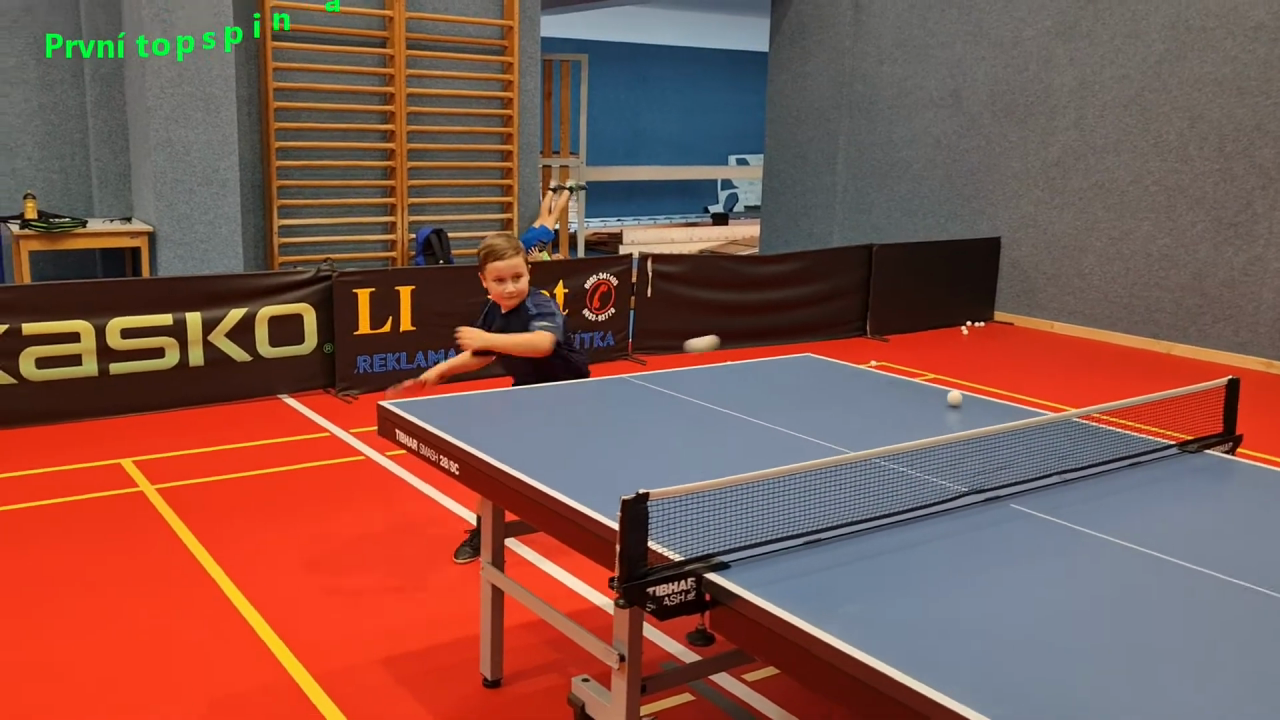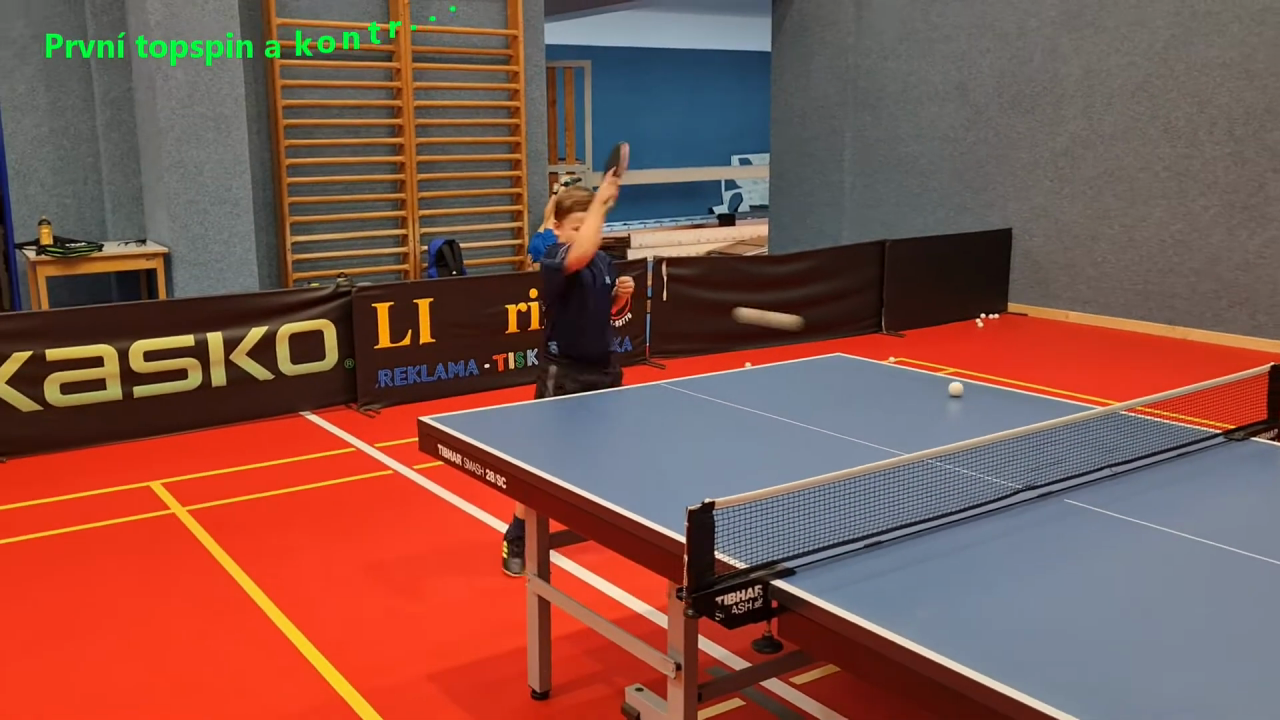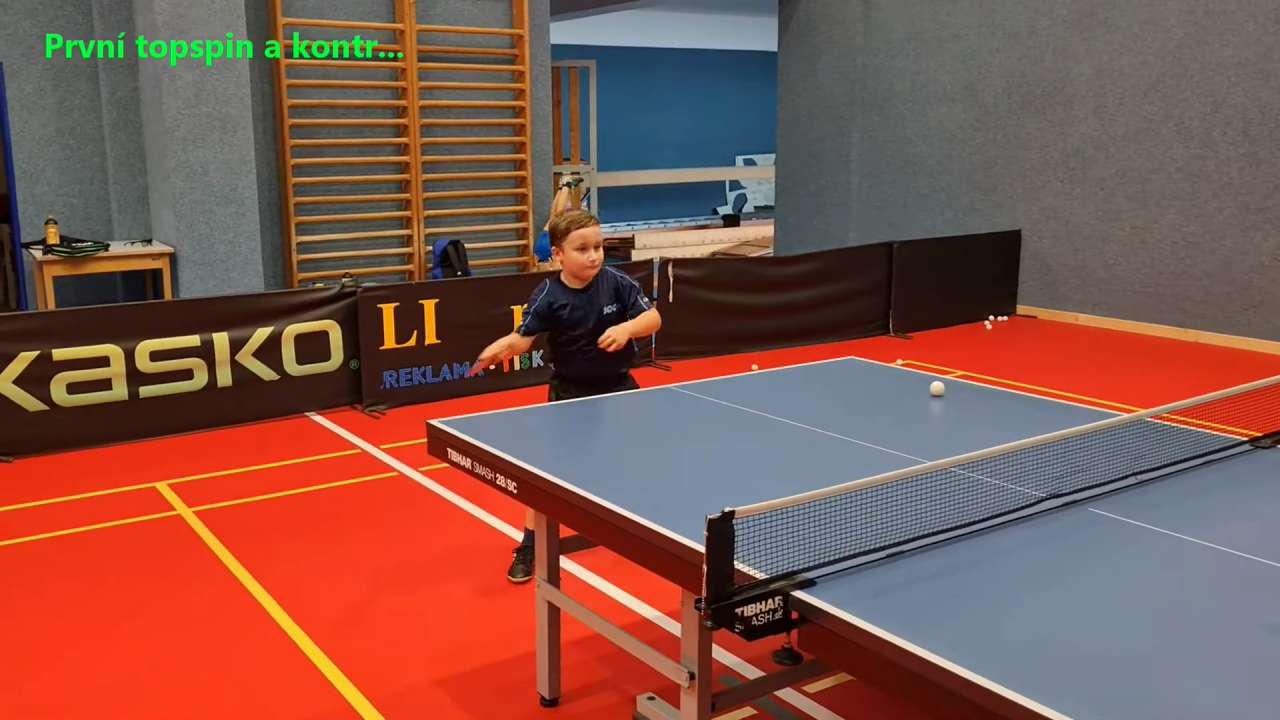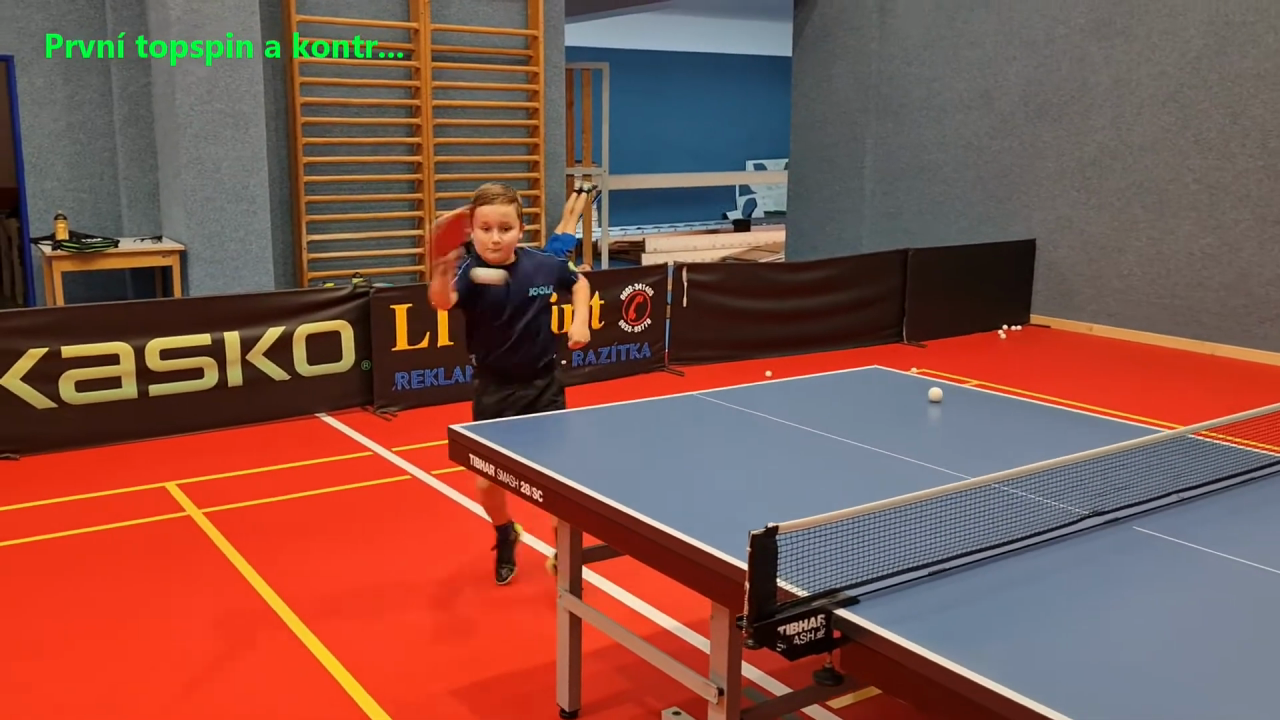
dt=0.5s
person 1, frame 1
left shoulder: (539, 304)
right shoulder: (493, 312)
left elbow: (543, 344)
right elbow: (483, 356)
left wrist: (490, 339)
right wrist: (441, 370)
right ankle: (485, 529)
person 1, frame 2
left shoulder: (602, 263)
right shoulder: (554, 260)
right elbow: (581, 253)
left wrist: (622, 292)
right wrist: (600, 202)
left hip: (603, 372)
right hip: (562, 374)
right ankle: (517, 537)
person 1, frame 3
left shoulder: (615, 281)
right shoulder: (548, 294)
left elbow: (652, 317)
right elbow: (522, 340)
left wrist: (624, 329)
right wrist: (498, 347)
left hip: (615, 390)
right hip: (569, 390)
right ankle: (530, 546)
person 1, frame 4
left shoulder: (544, 264)
right shoulder: (466, 270)
left elbow: (578, 281)
right elbow: (444, 301)
left wrist: (580, 318)
right wrist: (442, 270)
left hip: (542, 385)
right hip: (493, 390)
right knee: (487, 482)
right ankle: (505, 537)
